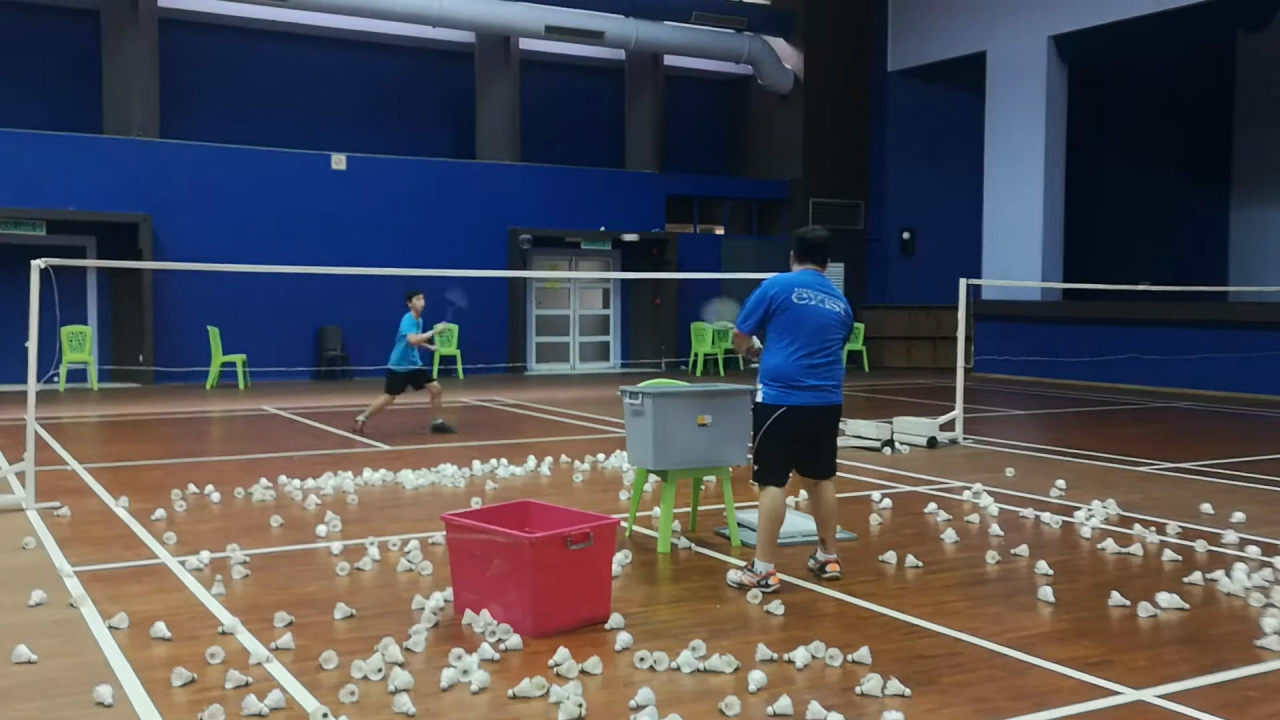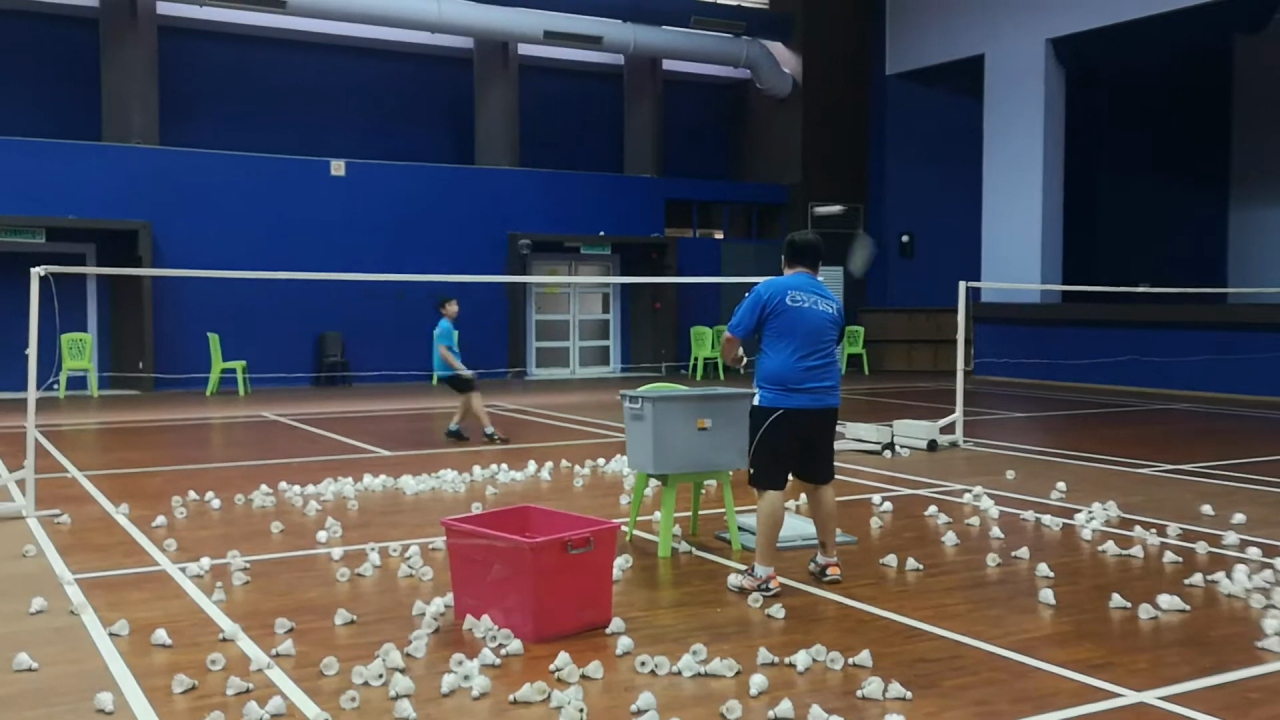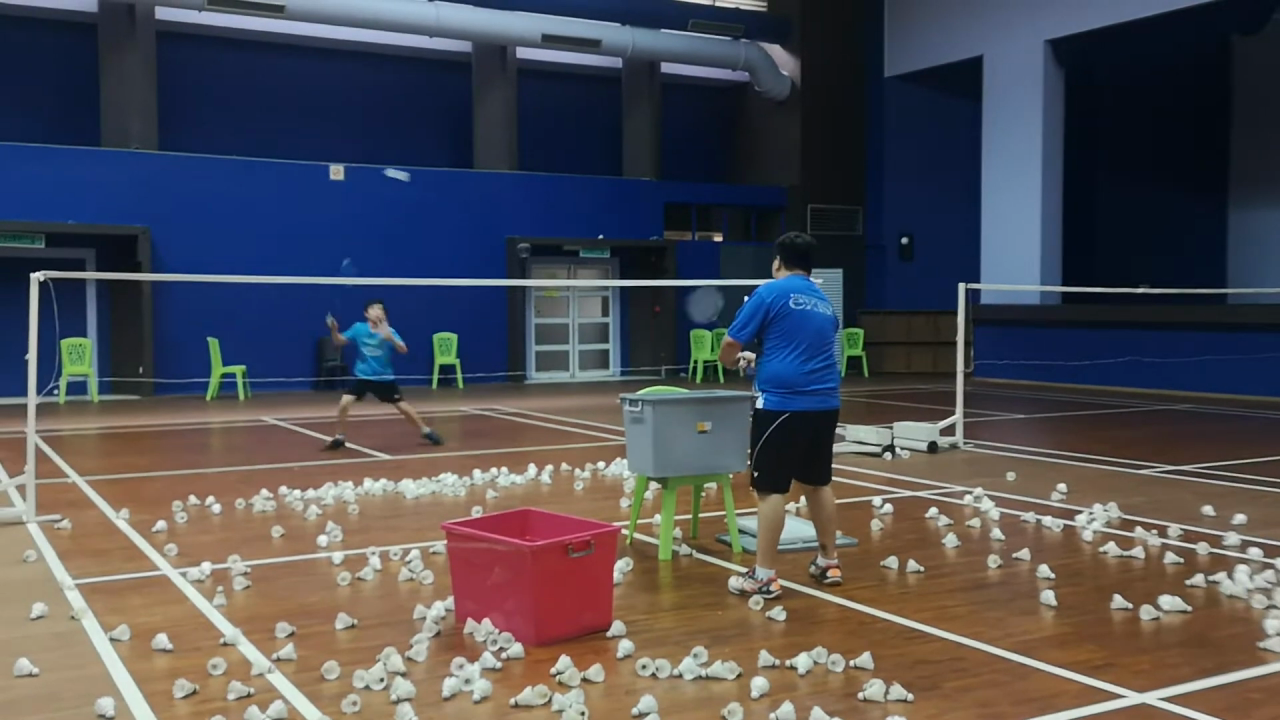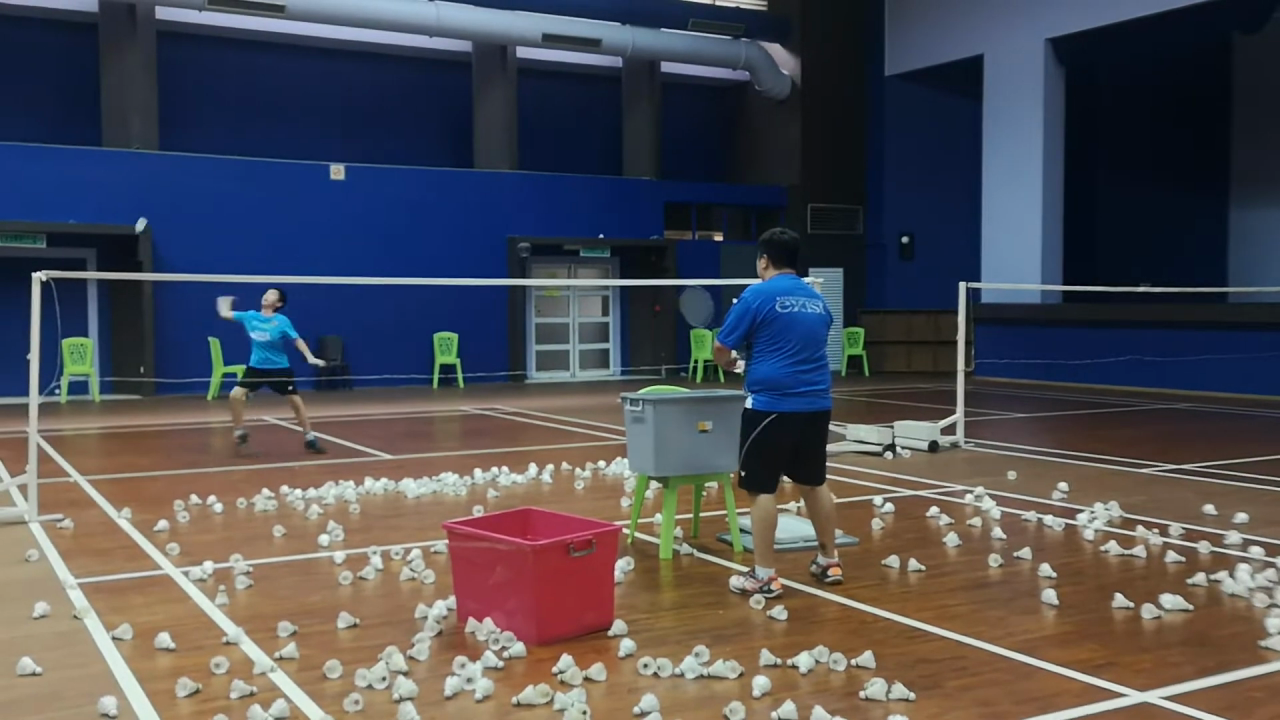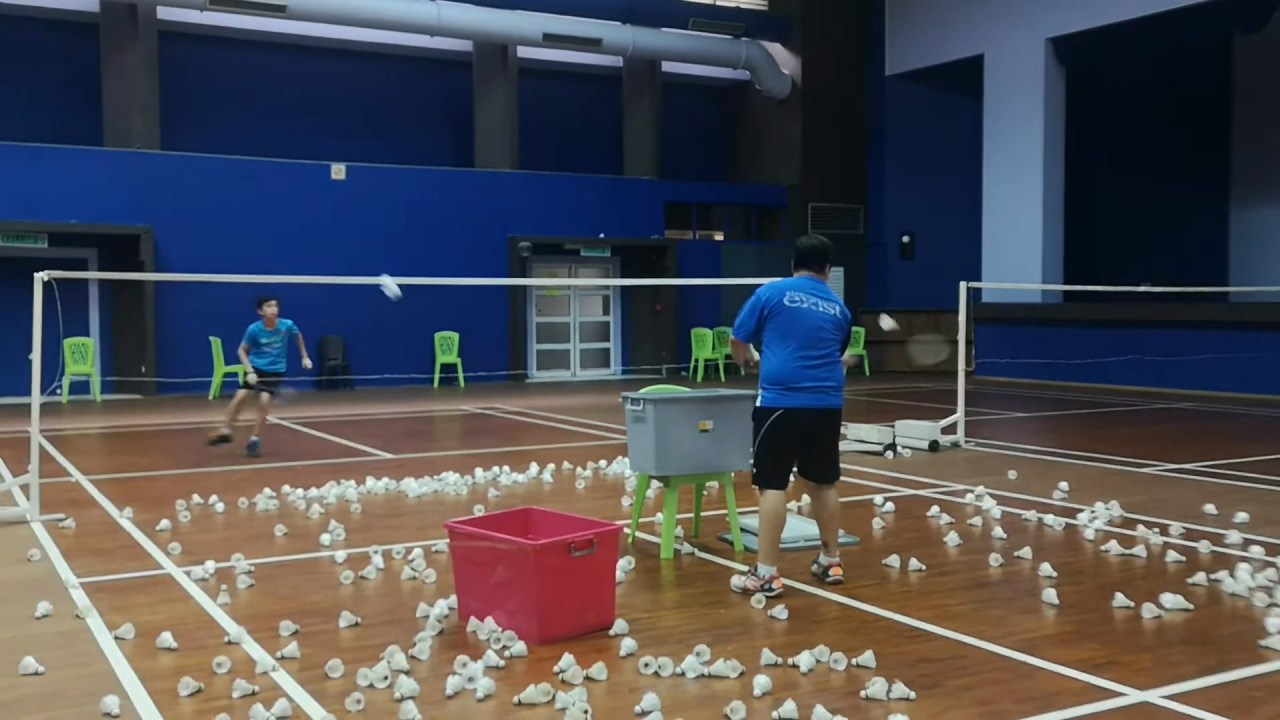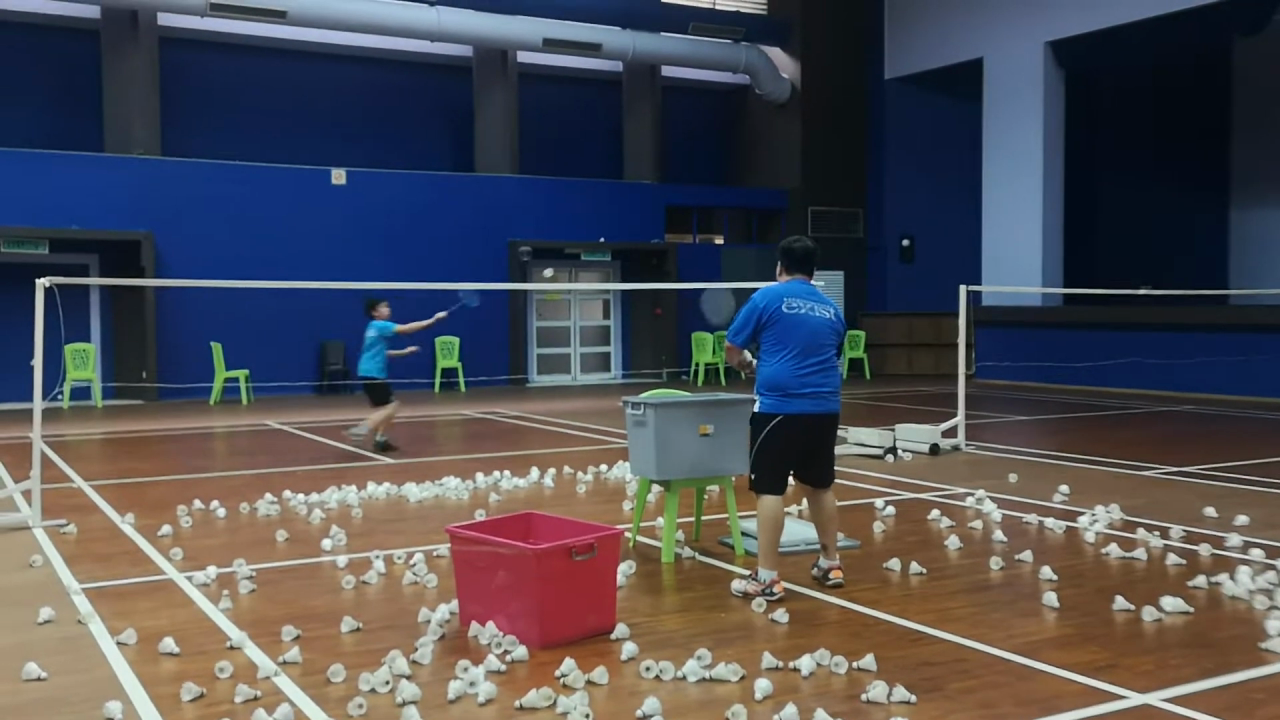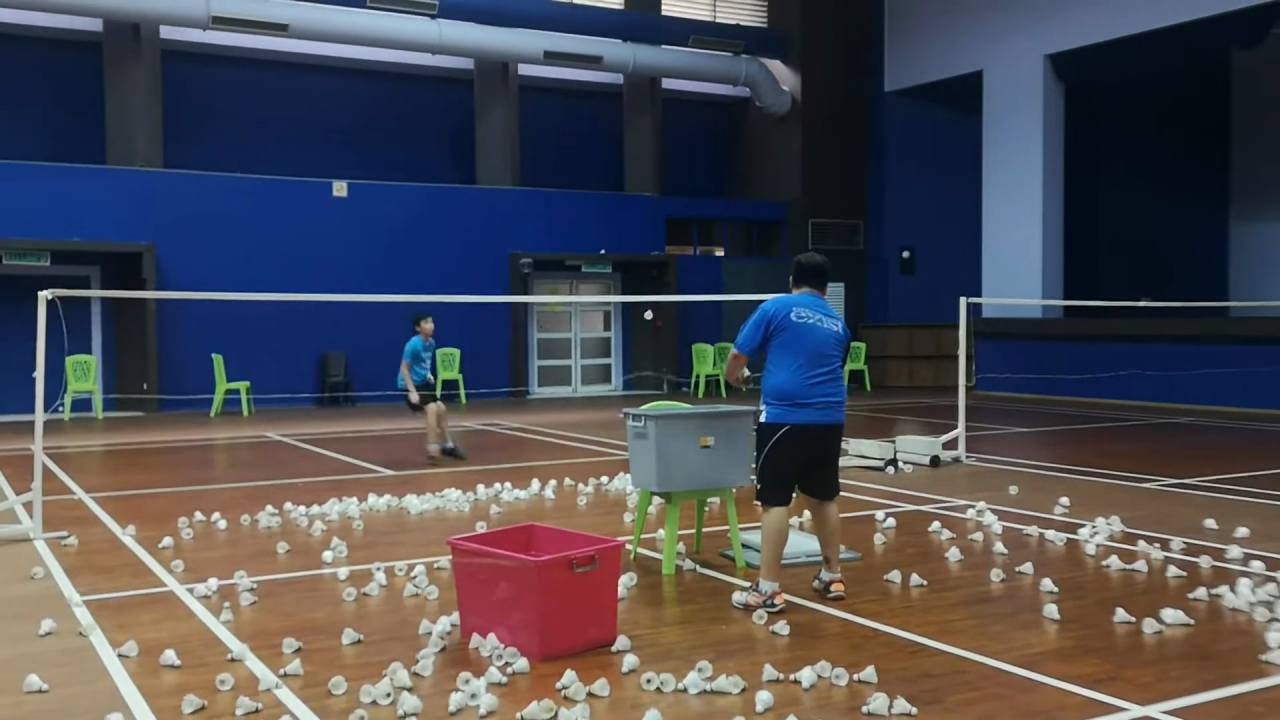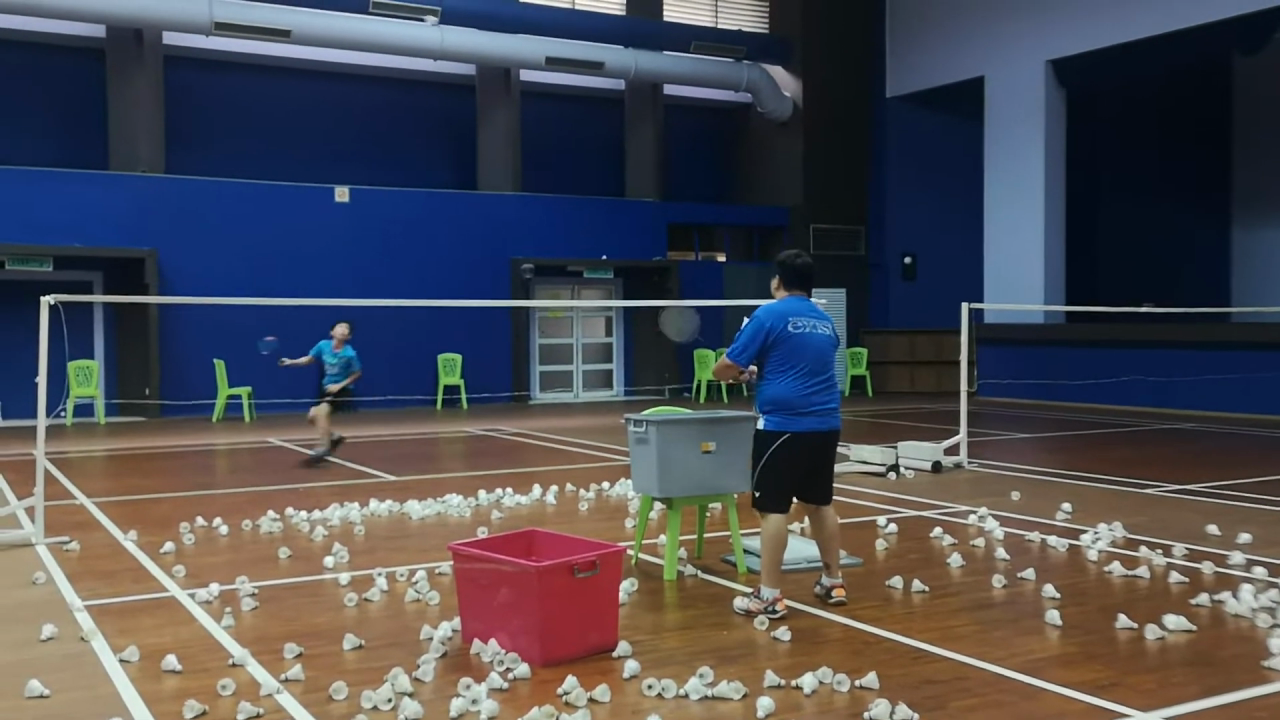
dt=0.5s
person 1, frame 1
left shoulder: (776, 286)
right shoulder: (841, 302)
left elbow: (739, 336)
left wrist: (752, 349)
left hip: (782, 398)
right hip: (827, 400)
left knee: (772, 482)
right knee: (821, 478)
left ankle: (763, 570)
right ankle: (828, 557)
person 1, frame 2
left shoulder: (770, 290)
right shoulder: (833, 303)
left elbow: (730, 339)
left wrist: (732, 359)
left hip: (779, 401)
right hip: (824, 403)
left knee: (770, 486)
right knee: (819, 482)
left ankle: (763, 574)
right ankle: (828, 561)
person 1, frame 3
left shoulder: (770, 293)
right shoulder: (824, 303)
left elbow: (731, 345)
left wrist: (730, 361)
right wrist: (758, 359)
left hip: (782, 404)
right hip: (825, 404)
left knee: (771, 488)
right knee: (818, 483)
left ankle: (764, 576)
right ankle: (829, 563)
person 1, frame 4
left shoulder: (757, 296)
right shoulder: (818, 301)
left elbow: (721, 349)
left wrist: (729, 362)
left hip: (771, 405)
right hip: (816, 405)
left knee: (762, 489)
right knee: (814, 483)
left ankle: (764, 576)
right ankle: (829, 562)
person 1, frame 5
left shoulder: (771, 293)
right shoulder: (838, 308)
left elbow: (737, 342)
left wrist: (750, 363)
left hip: (781, 402)
right hip: (827, 404)
left knee: (772, 485)
right knee: (823, 482)
left ankle: (766, 574)
right ankle: (830, 561)
person 1, frame 6
left shoulder: (767, 298)
right shoulder: (832, 310)
left elbow: (732, 348)
left wrist: (743, 363)
left hip: (779, 406)
right hip: (825, 408)
left knee: (769, 490)
right knee: (820, 486)
left ankle: (767, 578)
right ankle: (831, 564)
person 1, frame 7
left shoulder: (775, 308)
right shoulder: (838, 324)
left elbow: (737, 355)
left wrist: (734, 377)
left hip: (785, 418)
right hip: (829, 419)
left knee: (775, 501)
right knee: (823, 498)
left ankle: (768, 589)
right ankle: (832, 576)
person 1, frame 8
left shoulder: (768, 316)
right shoulder: (826, 322)
left elbow: (727, 368)
left wrist: (724, 374)
right wrist: (758, 372)
left hip: (783, 425)
right hip: (826, 425)
left knee: (773, 508)
right knee: (821, 503)
left ankle: (769, 596)
right ankle: (833, 582)
